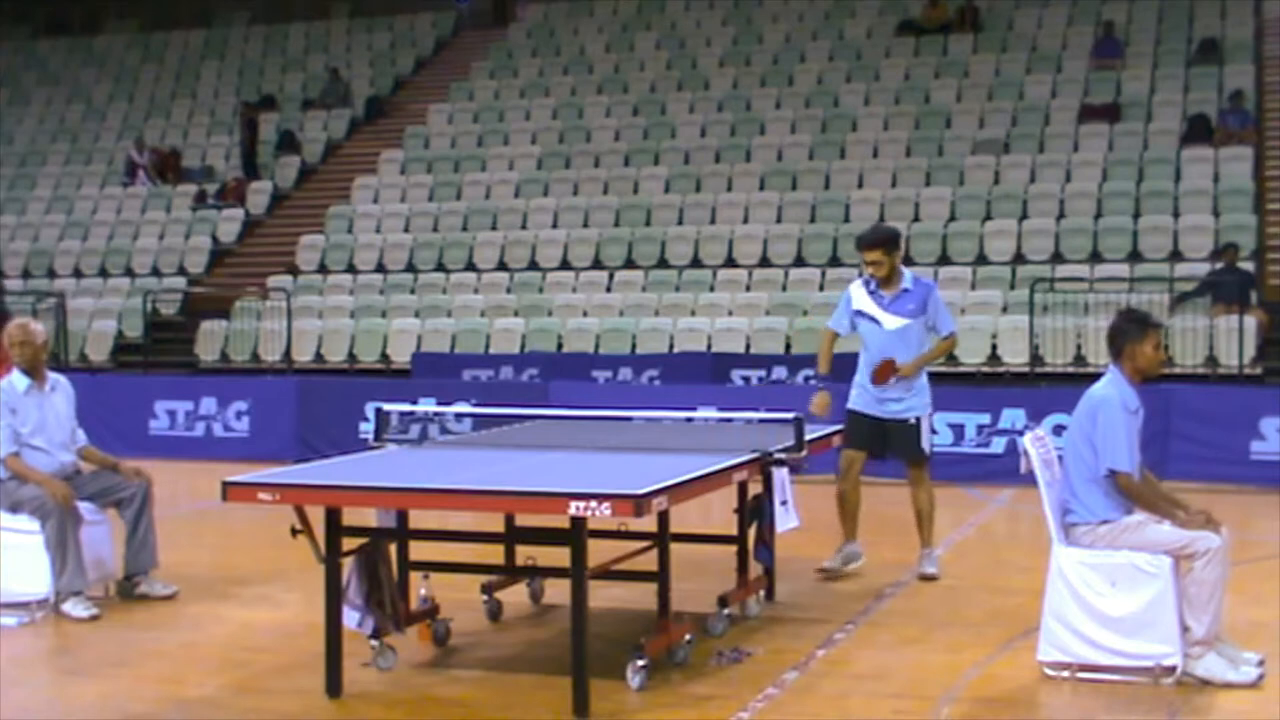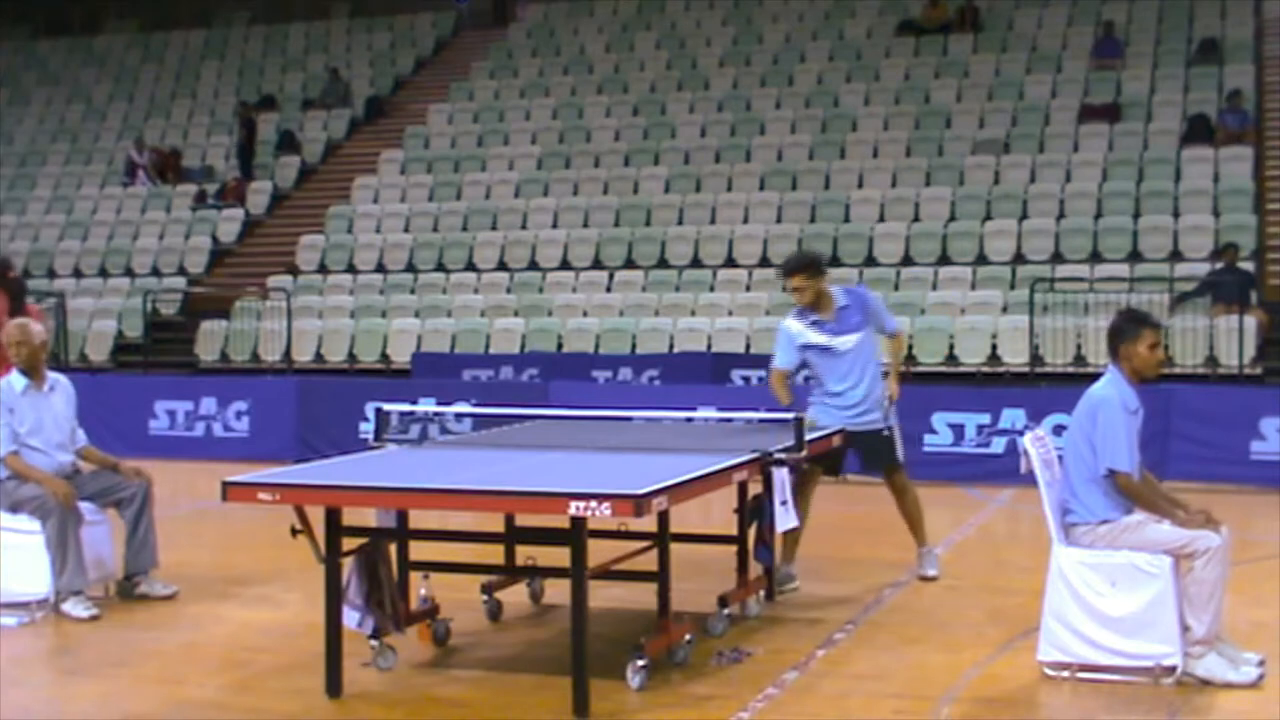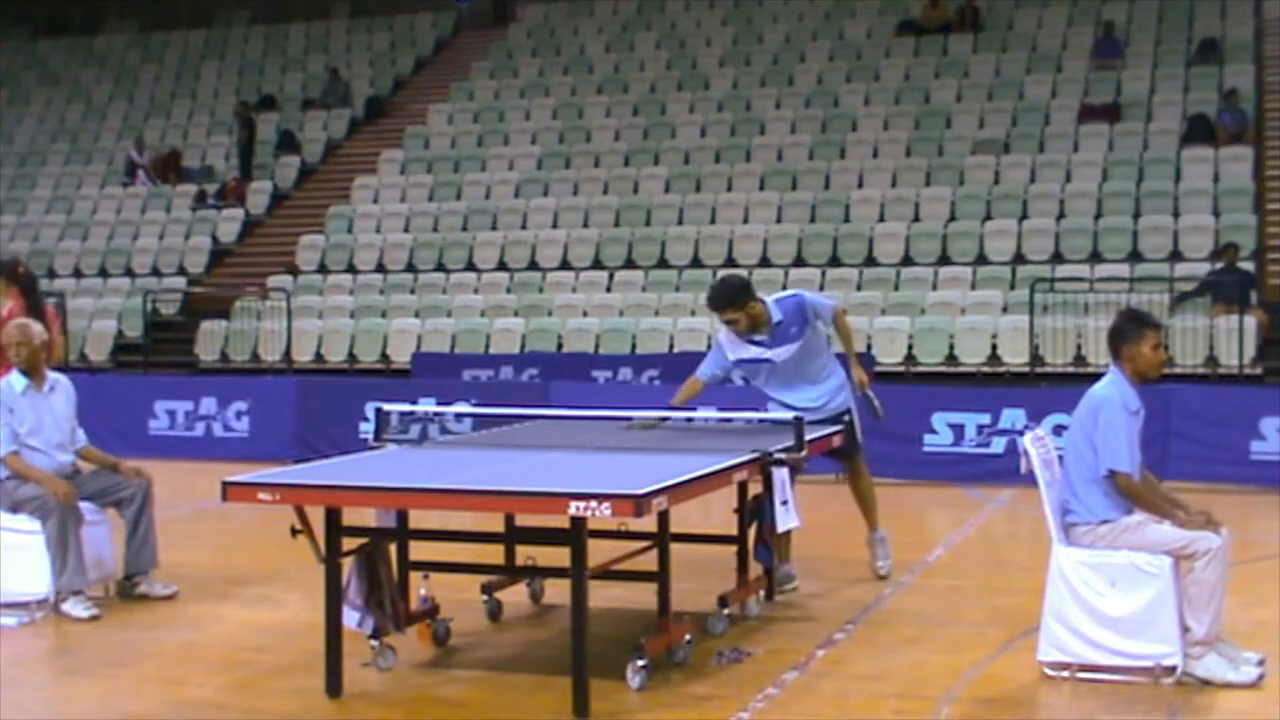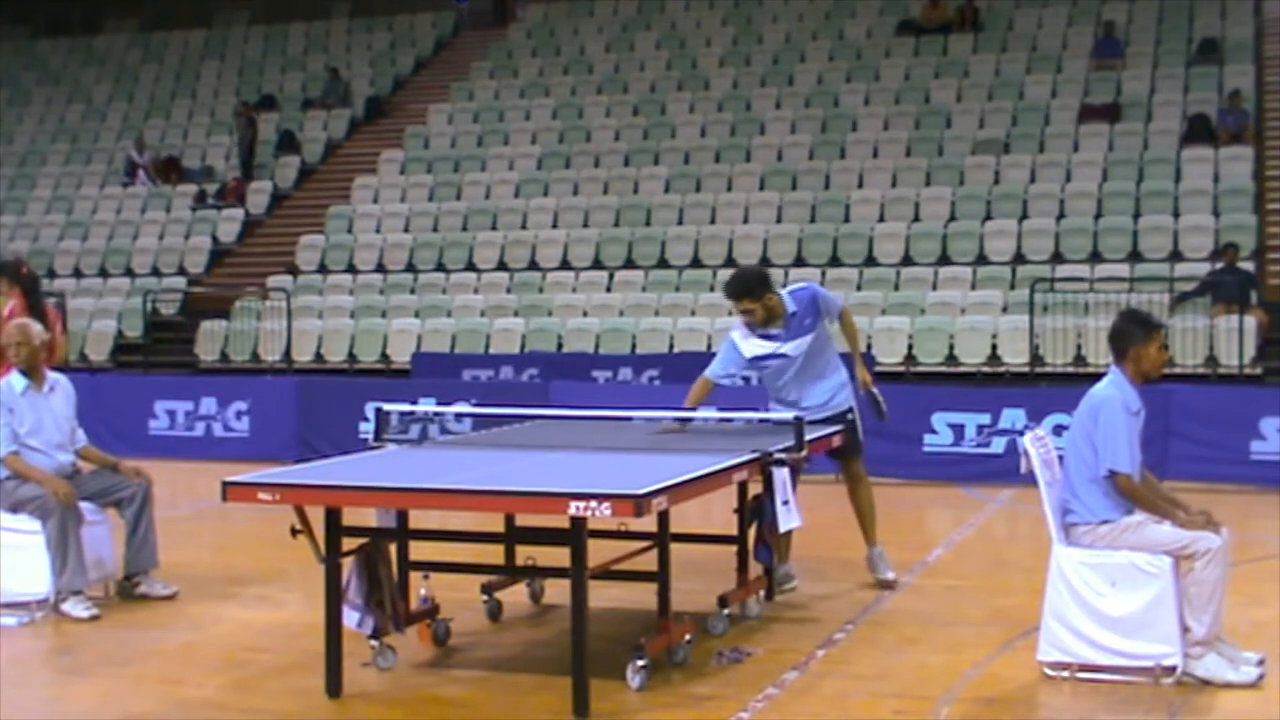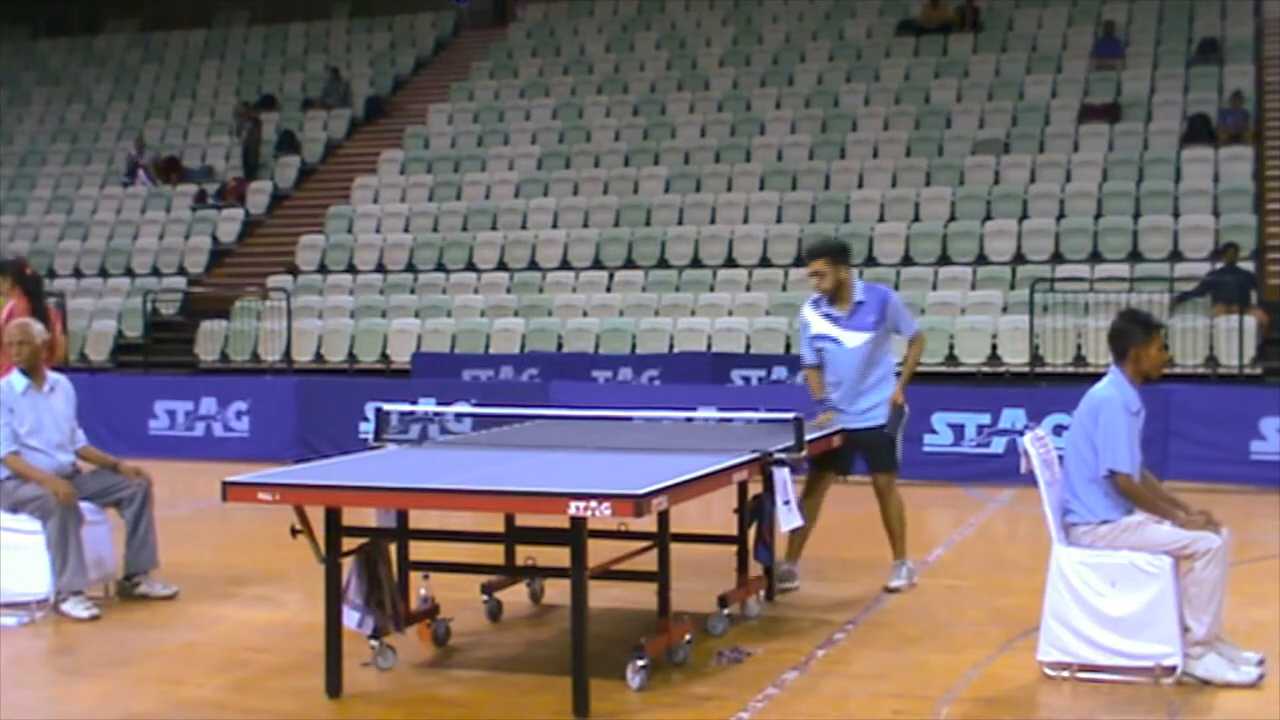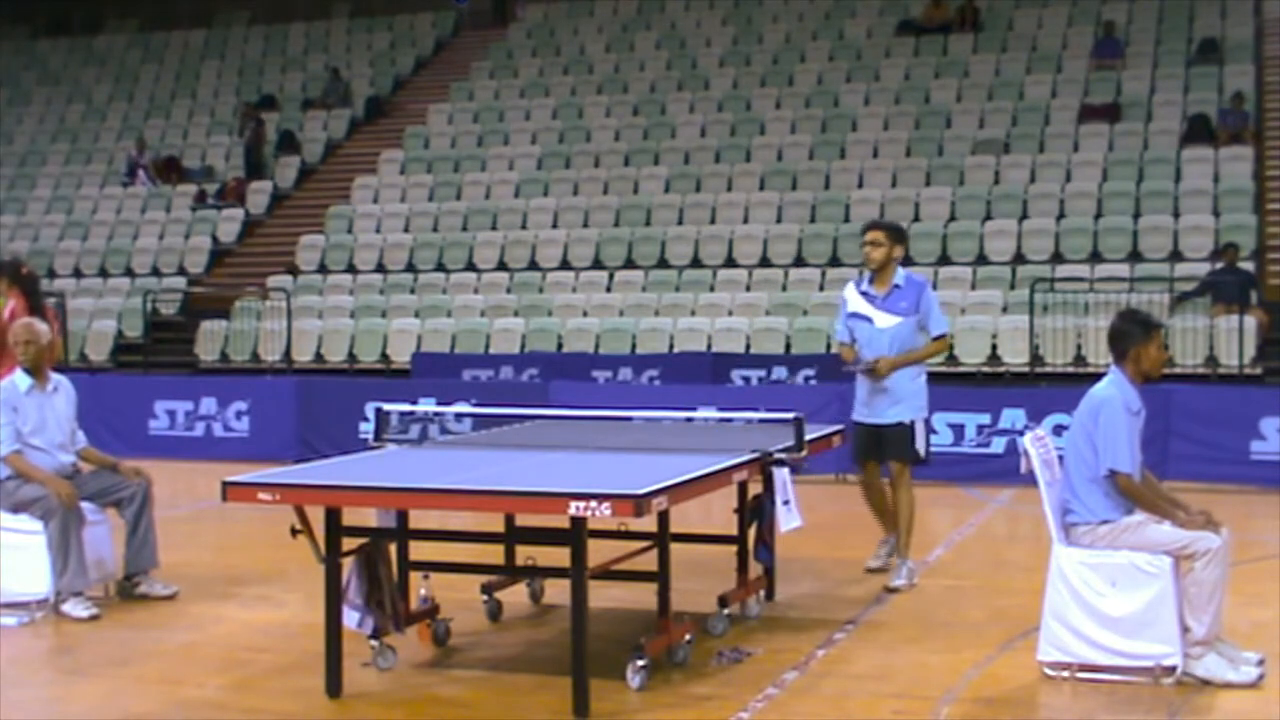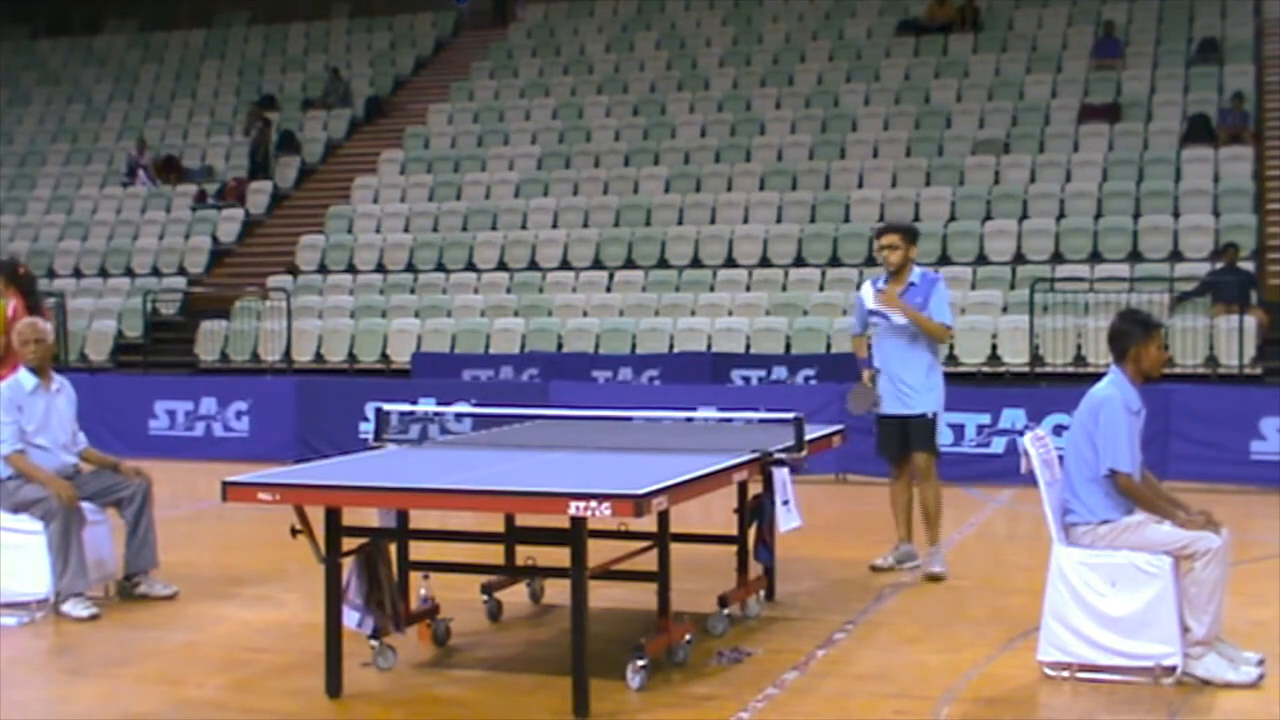
dt=0.4s
person 1, frame 1
left shoulder: (1123, 397)
right shoulder: (1109, 399)
left elbow: (1138, 472)
right elbow: (1124, 481)
left wrist: (1185, 509)
right wrist: (1179, 518)
left hip: (1116, 514)
right hip: (1098, 524)
left knee: (1214, 533)
right knee: (1206, 544)
left ankle: (1206, 638)
right ankle: (1197, 651)
person 1, frame 2
left shoulder: (1123, 396)
right shoulder: (1109, 399)
left elbow: (1137, 472)
right elbow: (1124, 481)
left wrist: (1184, 509)
right wrist: (1179, 518)
left hip: (1116, 513)
right hip: (1099, 523)
left knee: (1215, 532)
right knee: (1206, 543)
left ankle: (1206, 638)
right ankle: (1198, 651)
person 1, frame 3
left shoulder: (1124, 397)
right shoulder: (1110, 400)
left elbow: (1137, 473)
right elbow: (1124, 482)
left wrist: (1185, 509)
right wrist: (1179, 519)
left hip: (1117, 514)
right hip: (1099, 524)
left knee: (1215, 534)
right knee: (1206, 544)
left ankle: (1206, 638)
right ankle: (1197, 652)
person 1, frame 4
left shoulder: (1124, 397)
right shoulder: (1110, 400)
left elbow: (1137, 472)
right elbow: (1124, 482)
left wrist: (1185, 509)
right wrist: (1179, 519)
left hip: (1117, 514)
right hip: (1098, 524)
left knee: (1215, 533)
right knee: (1206, 544)
left ankle: (1206, 638)
right ankle: (1197, 651)
person 1, frame 5
left shoulder: (1124, 397)
right shoulder: (1110, 400)
left elbow: (1137, 472)
right elbow: (1123, 482)
left wrist: (1185, 509)
right wrist: (1179, 519)
left hip: (1116, 515)
right hip: (1099, 524)
left knee: (1214, 534)
right knee: (1206, 544)
left ankle: (1206, 638)
right ankle: (1197, 651)
person 1, frame 6
left shoulder: (1124, 397)
right shoulder: (1111, 400)
left elbow: (1138, 472)
right elbow: (1124, 482)
left wrist: (1186, 510)
right wrist: (1179, 519)
left hip: (1116, 514)
right hip: (1099, 524)
left knee: (1214, 534)
right knee: (1206, 544)
left ankle: (1206, 637)
right ankle: (1197, 651)
person 1, frame 7
left shoulder: (1124, 397)
right shoulder: (1111, 400)
left elbow: (1138, 472)
right elbow: (1124, 481)
left wrist: (1186, 510)
right wrist: (1179, 519)
left hip: (1116, 515)
right hip: (1099, 524)
left knee: (1215, 534)
right knee: (1206, 544)
left ankle: (1205, 638)
right ankle: (1197, 651)
person 2, frame 1
left shoulder: (925, 292)
right shoulder: (856, 293)
left elbow: (949, 339)
right elbow: (831, 335)
left wrist: (917, 363)
right wrist: (822, 384)
left hip: (909, 403)
right hip: (864, 401)
left knee: (917, 474)
right knee: (847, 468)
left ankle: (927, 552)
right ankle: (850, 549)
person 2, frame 2
left shoulder: (861, 300)
right shoulder: (792, 326)
left elbow: (895, 334)
right elbow: (778, 376)
left wrist: (892, 378)
right wrist: (791, 409)
left hip: (874, 412)
right hip: (826, 416)
left knee: (898, 481)
right knee: (804, 482)
left ankle: (925, 552)
right ankle: (786, 567)
person 2, frame 3
left shoulder: (798, 304)
right shoulder: (728, 342)
left elbow: (837, 315)
right elbow: (698, 380)
left wrist: (854, 364)
left hip: (832, 400)
right hip: (786, 413)
left knee: (855, 467)
left ankle: (875, 536)
right ankle: (783, 567)
person 2, frame 4
left shoulder: (810, 297)
right shoulder: (741, 338)
left elbow: (842, 314)
right elbow: (708, 379)
left wrist: (858, 364)
left hip: (835, 401)
right hip: (788, 413)
left knee: (854, 473)
left ankle: (874, 551)
right ankle: (782, 566)
person 2, frame 5
left shoulder: (882, 299)
right shoulder: (811, 314)
left elbow: (915, 338)
right elbow: (812, 367)
left wrist: (901, 386)
right wrist: (824, 407)
left hip: (879, 412)
right hip: (834, 415)
left knee: (884, 485)
right knee: (814, 485)
left ankle: (902, 563)
right ankle: (789, 566)
person 2, frame 6
left shoulder: (918, 290)
right shoulder: (852, 293)
left elbow: (941, 341)
right elbow: (844, 345)
left wrist: (898, 363)
right wrist: (859, 363)
left hip: (905, 403)
right hip: (867, 404)
left knee: (899, 475)
right knee: (868, 476)
left ankle: (904, 562)
right ankle: (891, 538)
person 2, frame 7
left shoulder: (932, 285)
right shoulder: (869, 290)
left elbow: (942, 334)
right elbow: (858, 333)
left wrist: (903, 308)
right wrist: (865, 365)
left hip: (923, 397)
right hip: (887, 398)
left knee: (923, 467)
right knee: (898, 471)
left ankle: (934, 550)
right ankle: (905, 546)
person 3, frame 1
left shoulder: (62, 386)
left wrist: (117, 465)
right wrist: (46, 481)
left hip: (69, 476)
left knee: (136, 486)
right knee: (58, 505)
left ankle: (136, 577)
right ankle: (68, 594)
person 3, frame 2
left shoulder: (63, 386)
left wrist: (118, 464)
right wrist: (48, 480)
left hip: (69, 475)
left knee: (135, 485)
right knee: (60, 504)
left ankle: (135, 577)
right ankle: (69, 594)
person 3, frame 3
left shoulder: (63, 385)
left wrist: (118, 465)
right wrist: (47, 480)
left hip: (69, 476)
left knee: (135, 486)
right knee: (60, 503)
left ankle: (136, 576)
right ankle: (69, 593)
person 3, frame 4
left shoulder: (62, 385)
left wrist: (117, 464)
right wrist: (48, 480)
left hip: (69, 476)
left knee: (135, 485)
right knee: (60, 503)
left ankle: (136, 577)
right ankle: (69, 594)
person 3, frame 5
left shoulder: (62, 385)
left wrist: (118, 465)
right wrist: (47, 480)
left hip: (69, 476)
left knee: (135, 486)
right knee: (60, 503)
left ankle: (136, 576)
right ankle: (68, 594)
person 3, frame 6
left shoulder: (64, 387)
left wrist: (118, 465)
right wrist: (50, 480)
left hip: (69, 476)
left knee: (136, 486)
right knee: (61, 503)
left ankle: (135, 577)
right ankle: (69, 594)
person 3, frame 7
left shoulder: (65, 388)
left wrist: (119, 465)
right wrist: (50, 480)
left hip: (69, 476)
left knee: (136, 487)
right knee: (62, 504)
left ankle: (136, 576)
right ankle: (69, 595)
